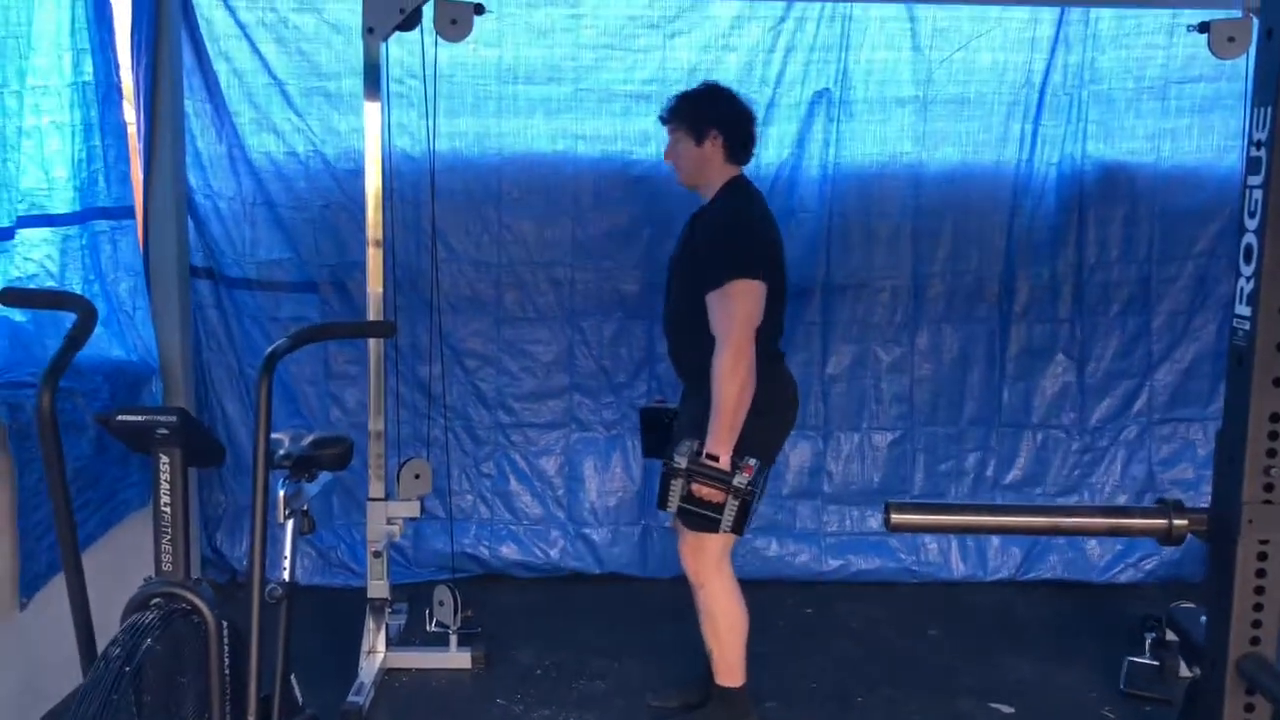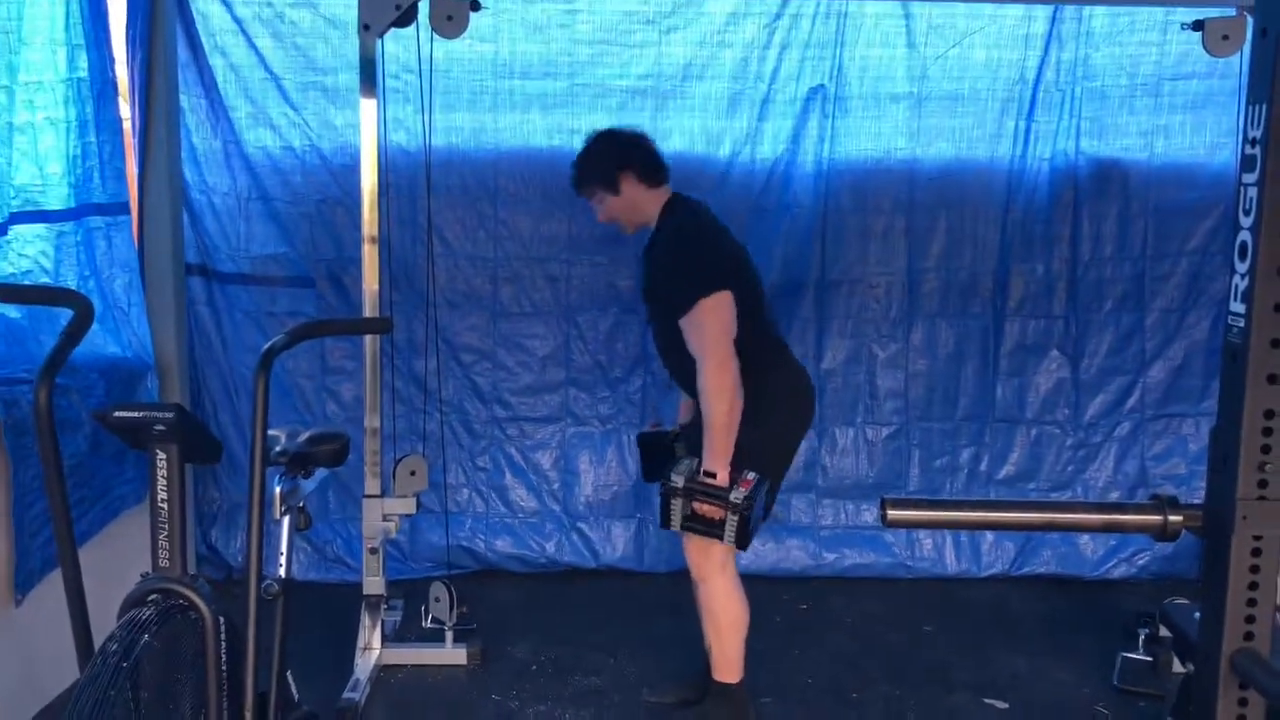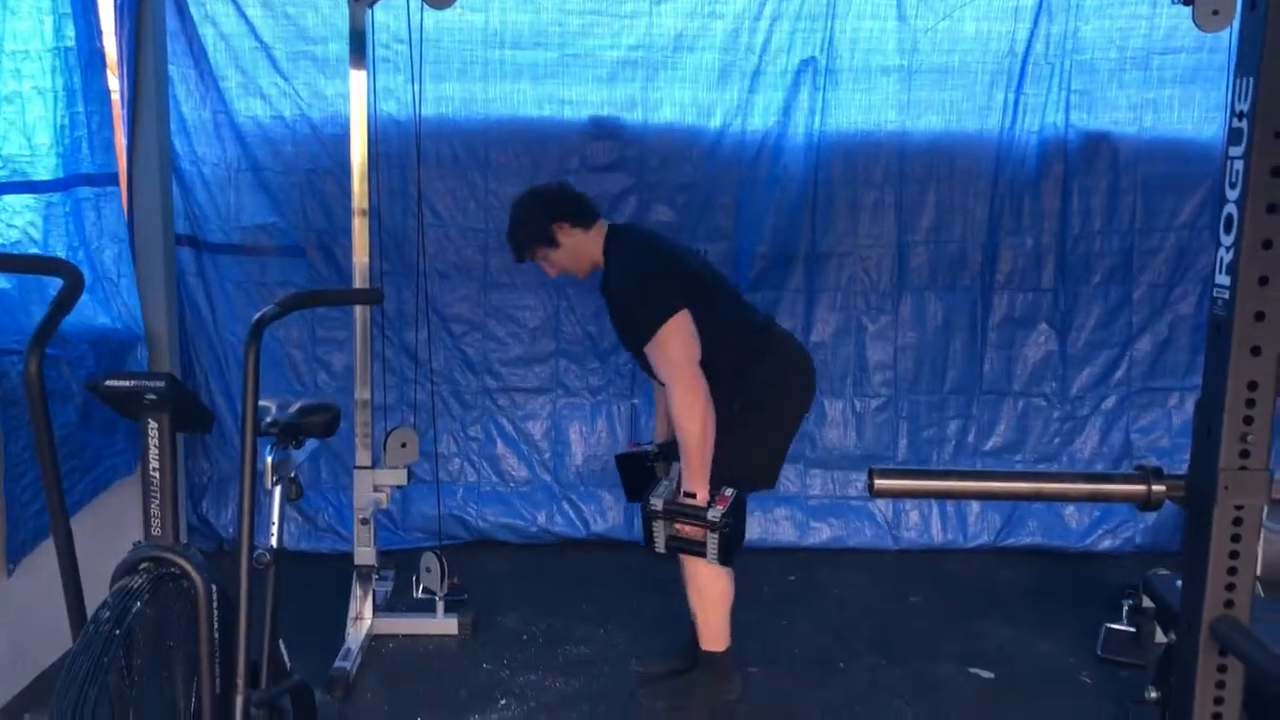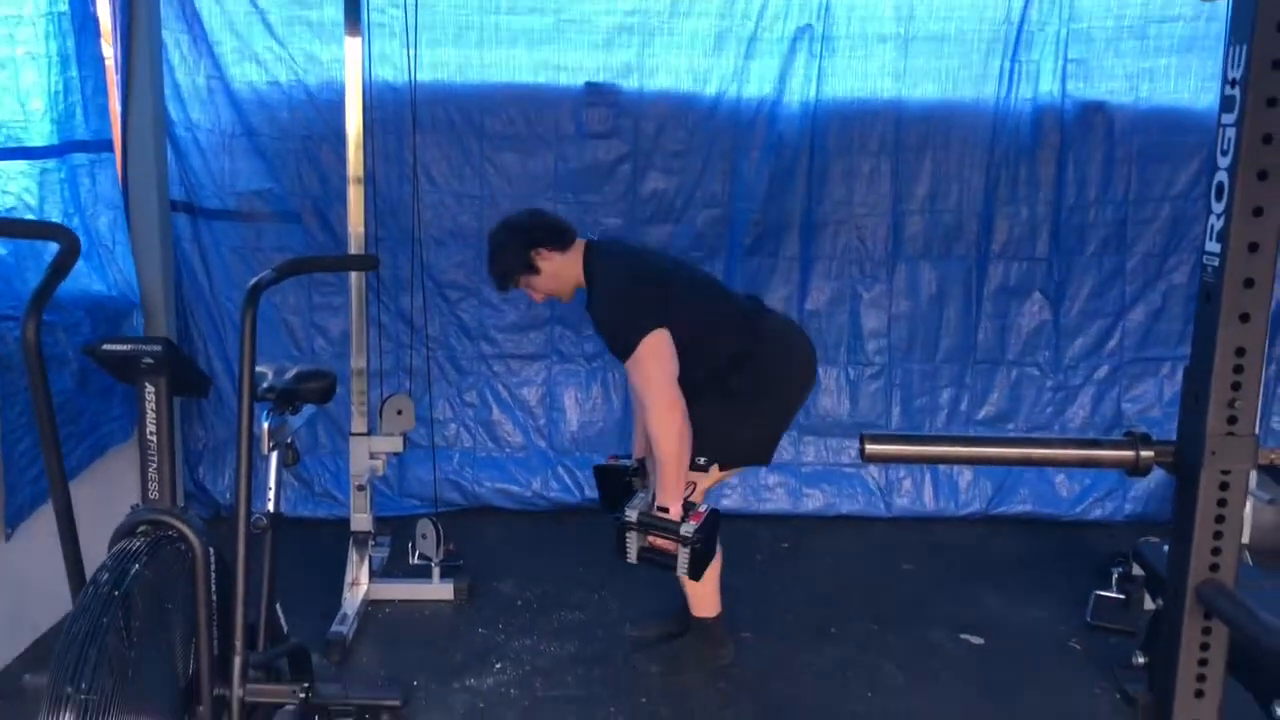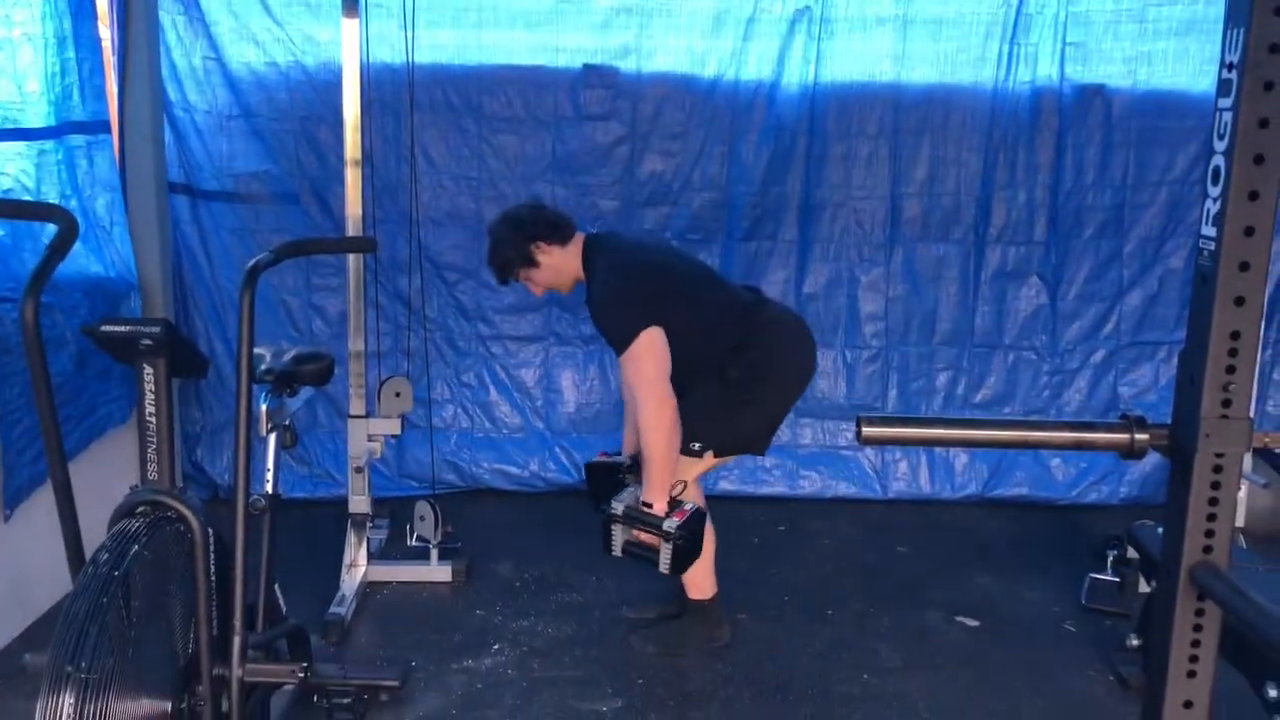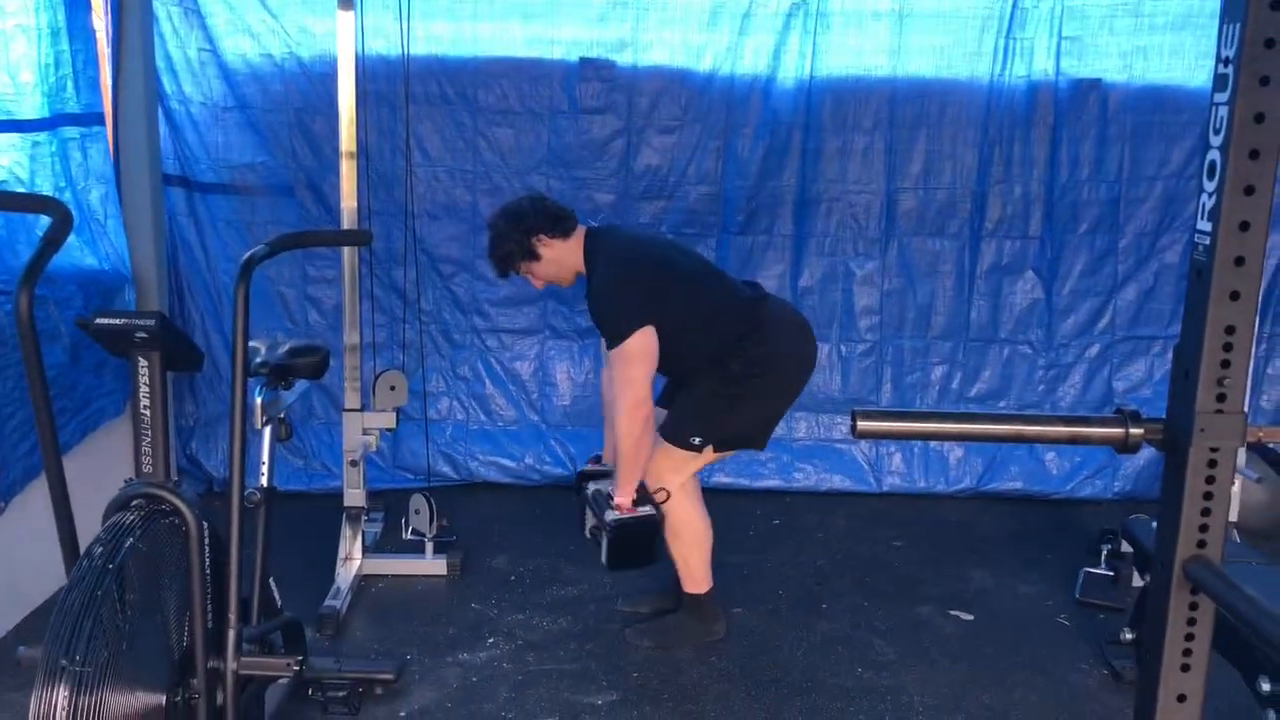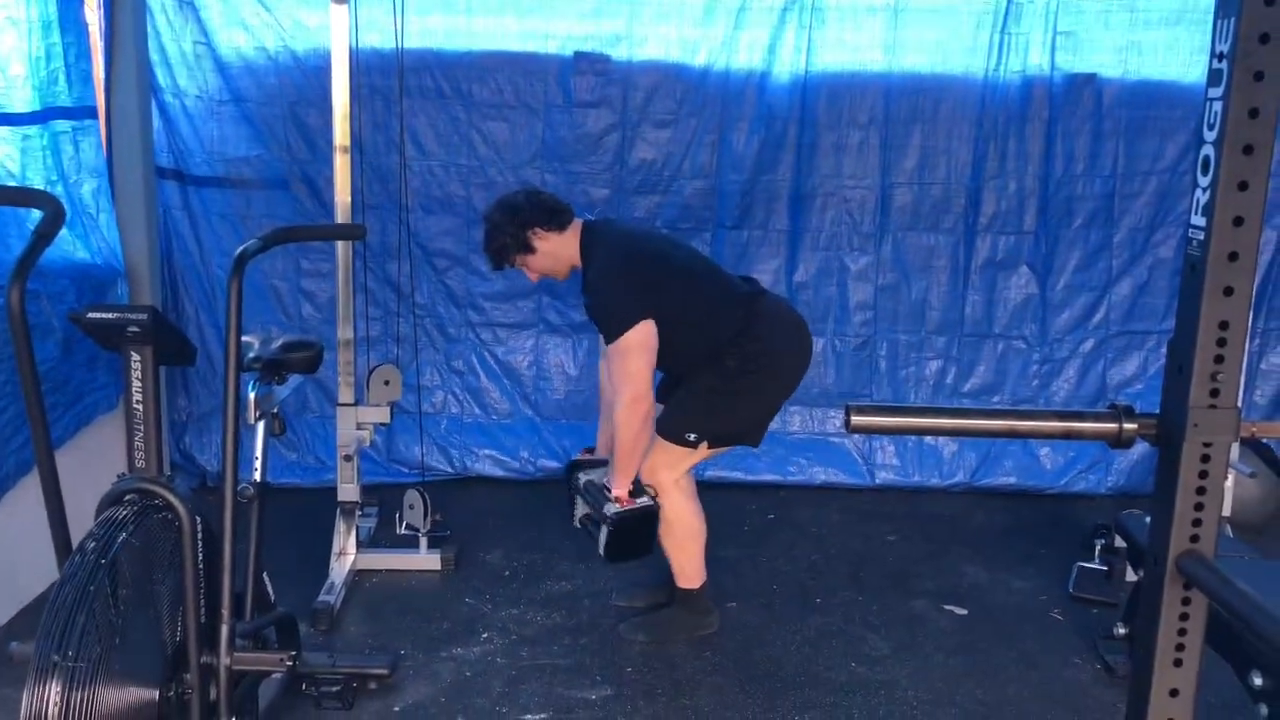
dt=0.4s
person 1, frame 1
left shoulder: (734, 222)
right shoulder: (722, 214)
left elbow: (736, 350)
left wrist: (717, 449)
right wrist: (696, 420)
left hip: (738, 410)
right hip: (714, 401)
left knee: (703, 554)
right knee: (697, 545)
person 1, frame 2
left shoulder: (683, 242)
right shoulder: (679, 231)
left elbow: (717, 365)
left wrist: (714, 467)
right wrist: (687, 427)
left hip: (763, 406)
right hip: (748, 401)
left knee: (708, 551)
right knee: (701, 542)
person 1, frame 3
left shoulder: (633, 274)
right shoulder: (631, 254)
left elbow: (687, 387)
right elbow: (673, 367)
left wrist: (695, 487)
right wrist: (662, 445)
left hip: (766, 385)
right hip: (756, 376)
left ankle: (715, 671)
right ankle: (703, 645)
person 1, frame 4
left shoulder: (616, 293)
right shoulder: (612, 267)
left elbow: (665, 407)
right elbow: (650, 376)
left wrist: (669, 503)
right wrist: (641, 455)
left hip: (769, 370)
right hip: (756, 357)
left knee: (680, 496)
right knee: (671, 483)
left ankle: (707, 636)
right ankle: (696, 610)
person 1, frame 5
left shoulder: (615, 287)
right shoulder: (611, 259)
left elbow: (657, 406)
right elbow: (639, 370)
left wrist: (654, 500)
right wrist: (629, 452)
left hip: (769, 359)
right hip: (756, 344)
left knee: (669, 475)
right knee: (664, 463)
left ankle: (704, 618)
right ankle: (692, 593)
person 1, frame 6
left shoulder: (615, 280)
right shoulder: (610, 254)
left elbow: (635, 405)
right elbow: (617, 370)
left wrist: (623, 494)
right wrist: (610, 458)
left hip: (770, 355)
right hip: (750, 340)
left knee: (664, 472)
right knee: (662, 452)
left ankle: (700, 612)
right ankle: (687, 587)
person 1, frame 7
left shoulder: (612, 274)
right shoulder: (605, 248)
left elbow: (635, 399)
right elbow: (614, 361)
left wrist: (619, 485)
right wrist: (604, 450)
left hip: (765, 352)
right hip: (743, 337)
left knee: (659, 467)
right knee: (657, 446)
left ankle: (693, 606)
right ankle: (680, 580)
